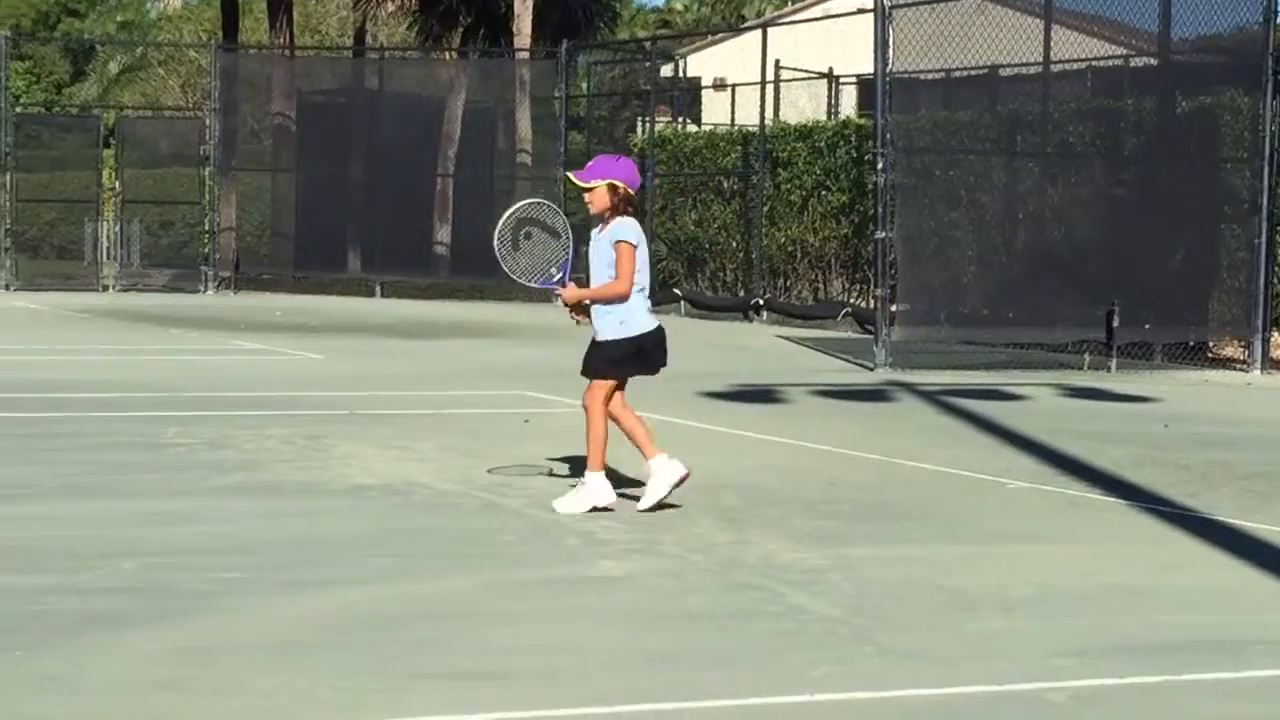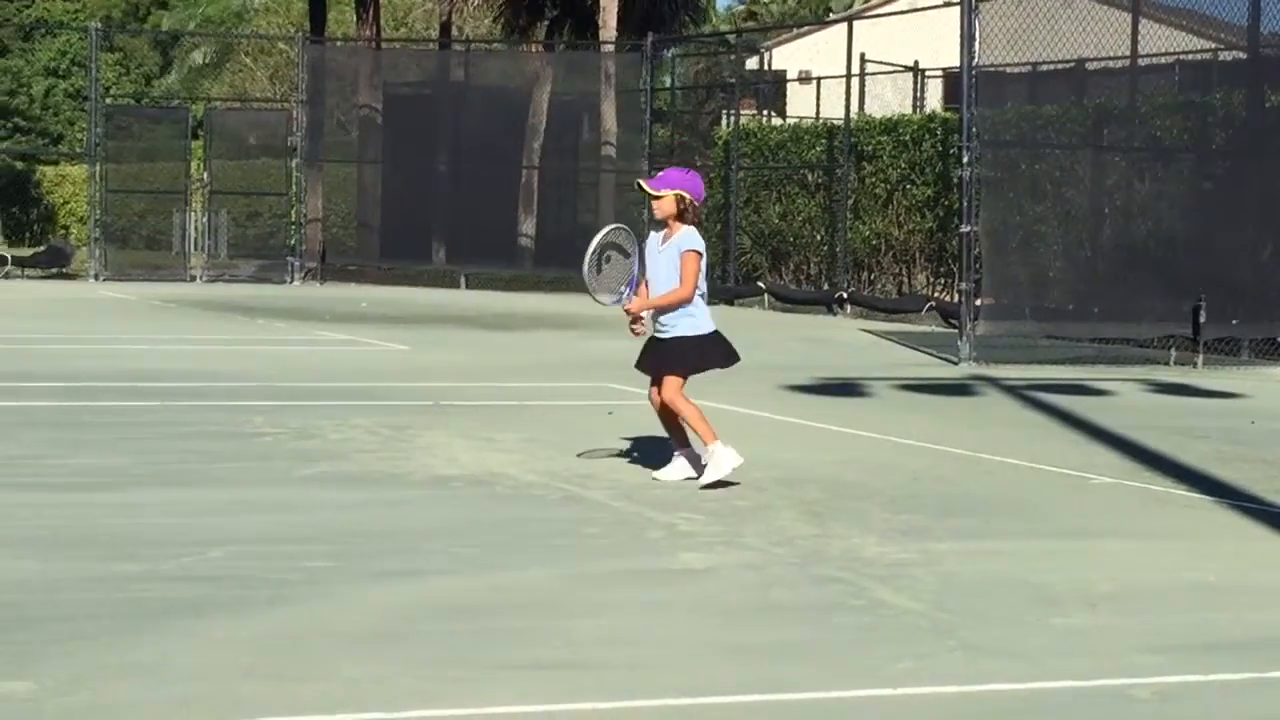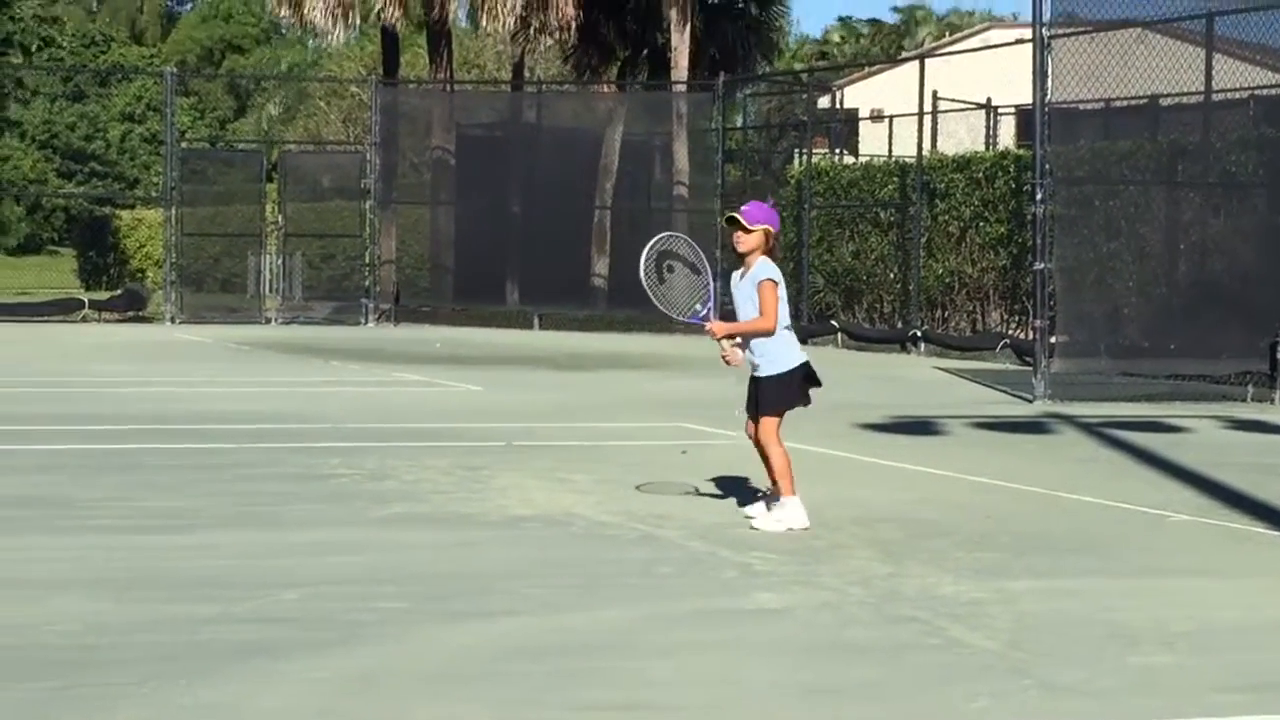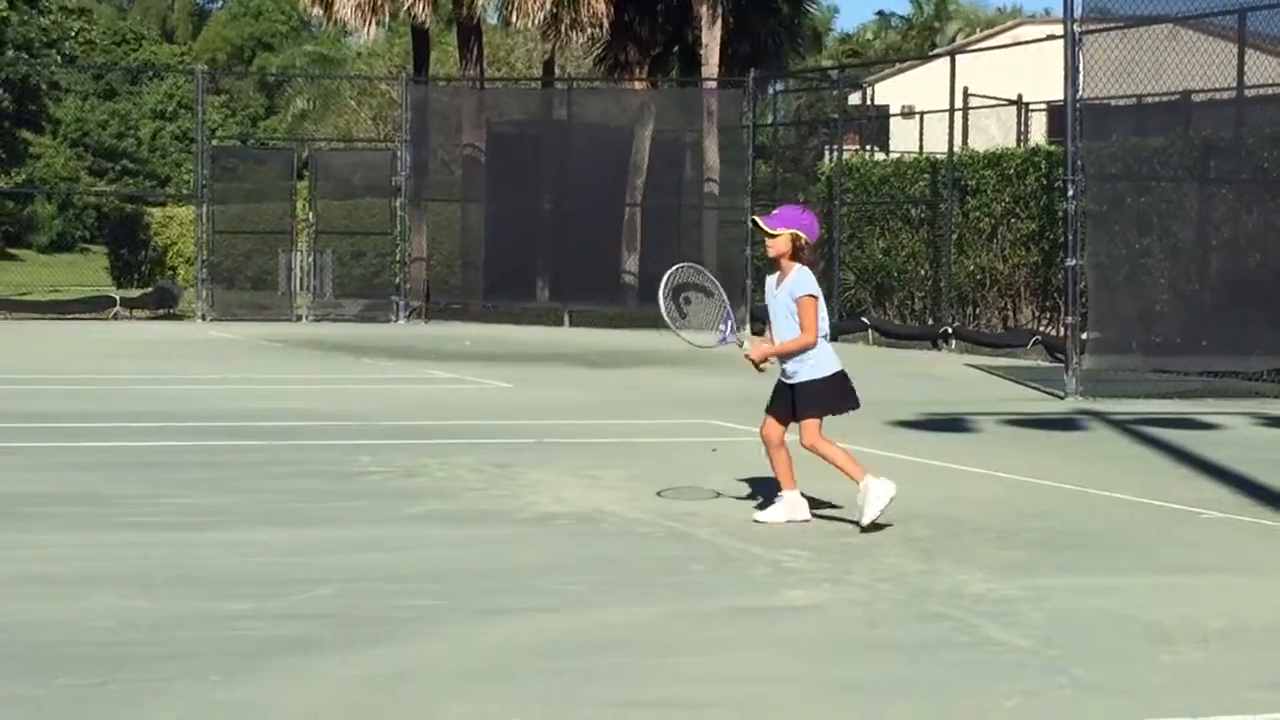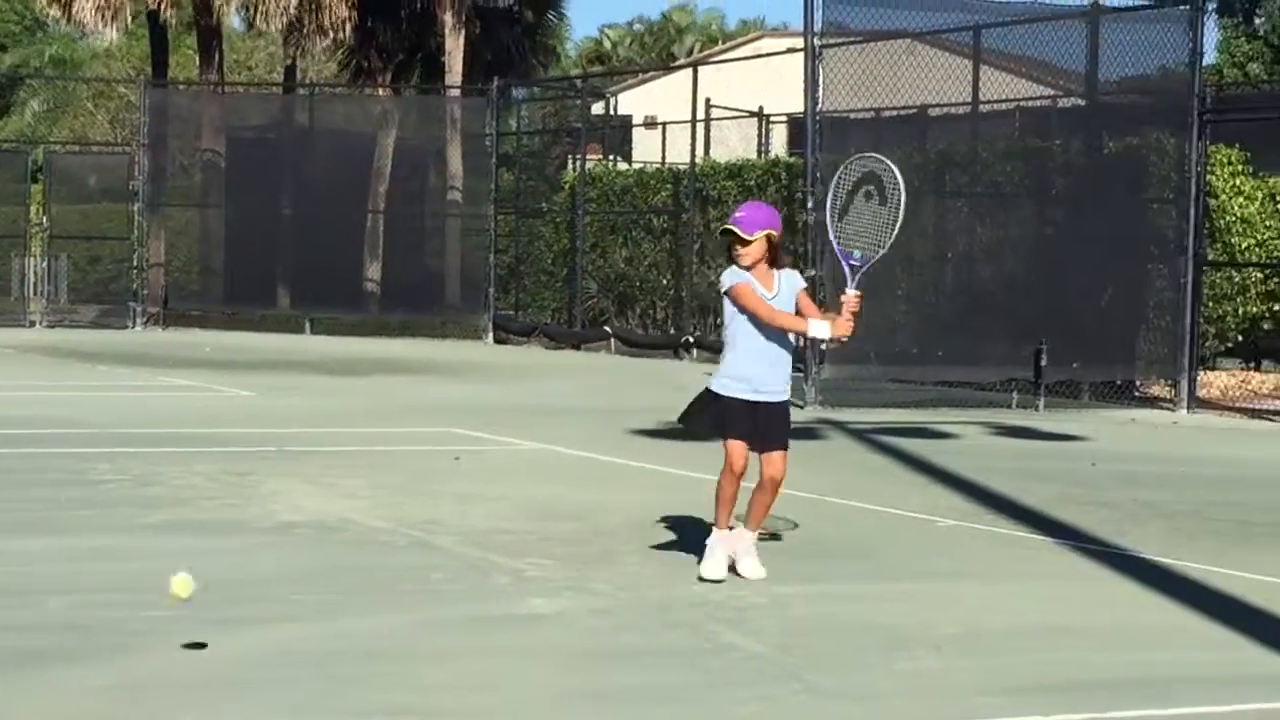
dt=1s
person 1, frame 1
left shoulder: (624, 229)
right shoulder: (599, 232)
left elbow: (623, 286)
left wrist: (579, 296)
right wrist: (585, 304)
left hip: (628, 333)
right hip: (613, 333)
left knee: (595, 400)
right knee: (612, 403)
left ankle: (594, 482)
right ankle: (661, 466)
person 1, frame 2
left shoulder: (689, 239)
right shoulder: (654, 238)
left elbow: (686, 291)
right elbow: (647, 284)
left wrist: (644, 306)
right wrist: (638, 315)
left hip: (690, 330)
right hip: (663, 332)
left knee: (671, 395)
right knee: (657, 397)
left ankle: (719, 451)
right ankle: (685, 457)
person 1, frame 3
left shoulder: (765, 271)
right shoulder: (737, 277)
left elbow: (768, 322)
left wrist: (727, 329)
right wrist: (737, 349)
left hip: (780, 367)
right hip: (764, 368)
left knee: (767, 434)
right knee: (756, 431)
left ankle: (791, 507)
right ankle: (781, 495)
person 1, frame 4
left shoulder: (803, 282)
right shoulder: (772, 281)
left elbow: (809, 337)
left wrist: (769, 351)
right wrist: (762, 352)
left hip: (816, 373)
right hip: (791, 375)
left knee: (811, 438)
right knee: (770, 433)
left ankle: (871, 485)
right ankle: (791, 500)
person 1, frame 5
left shoulder: (790, 280)
right shoulder: (733, 279)
left elbow: (814, 322)
right elbow: (772, 318)
left wrist: (842, 316)
right wrist: (826, 328)
left hip: (774, 395)
right hip: (731, 391)
left knee: (773, 474)
right knee: (736, 462)
left ankle: (745, 537)
right ankle: (719, 537)
